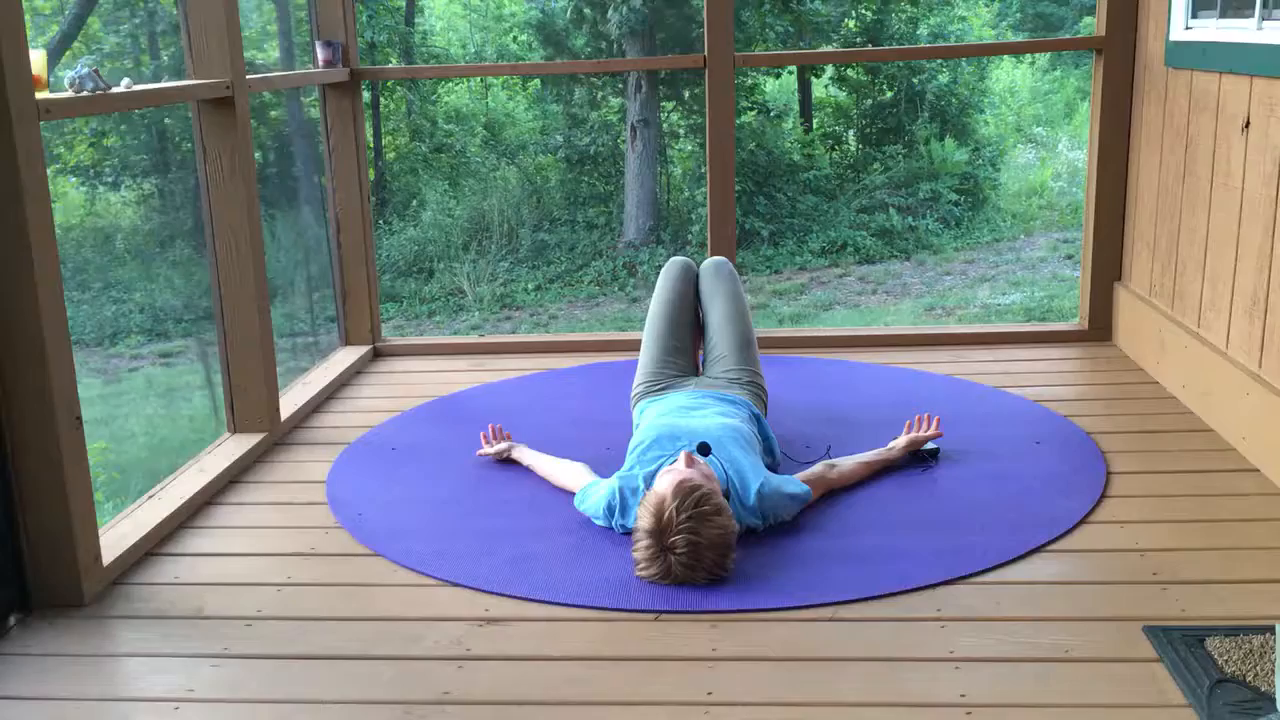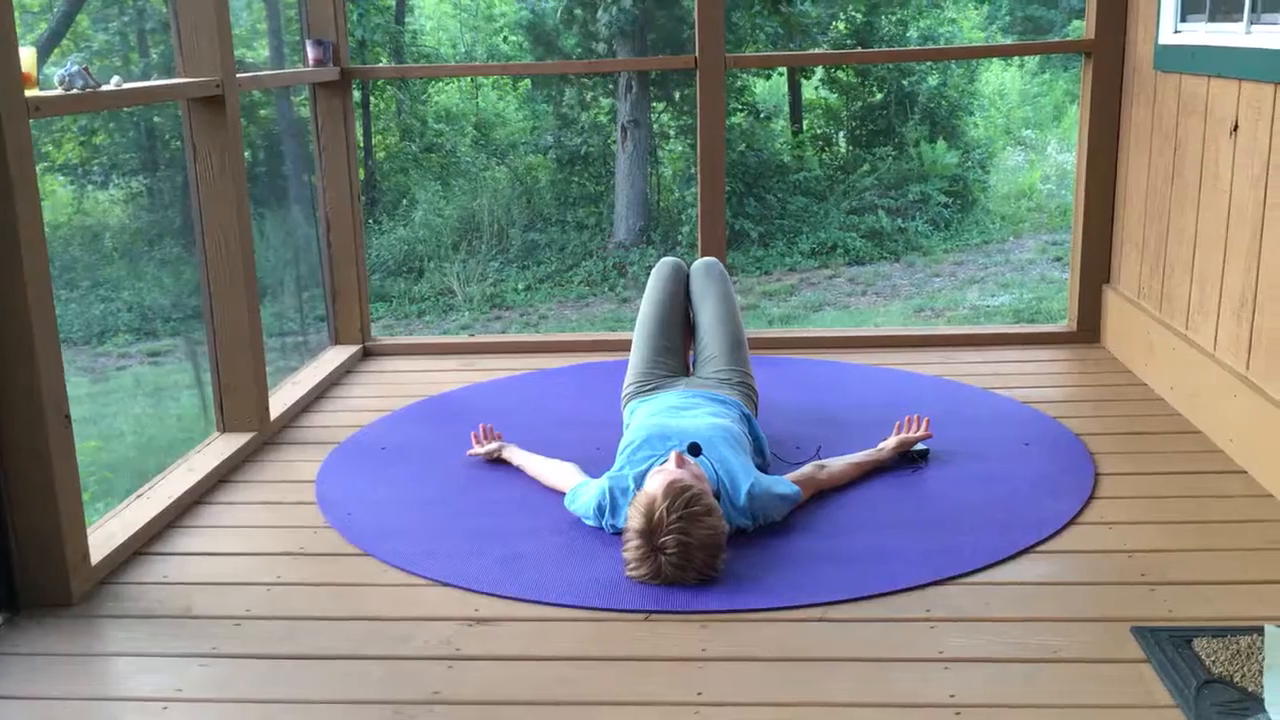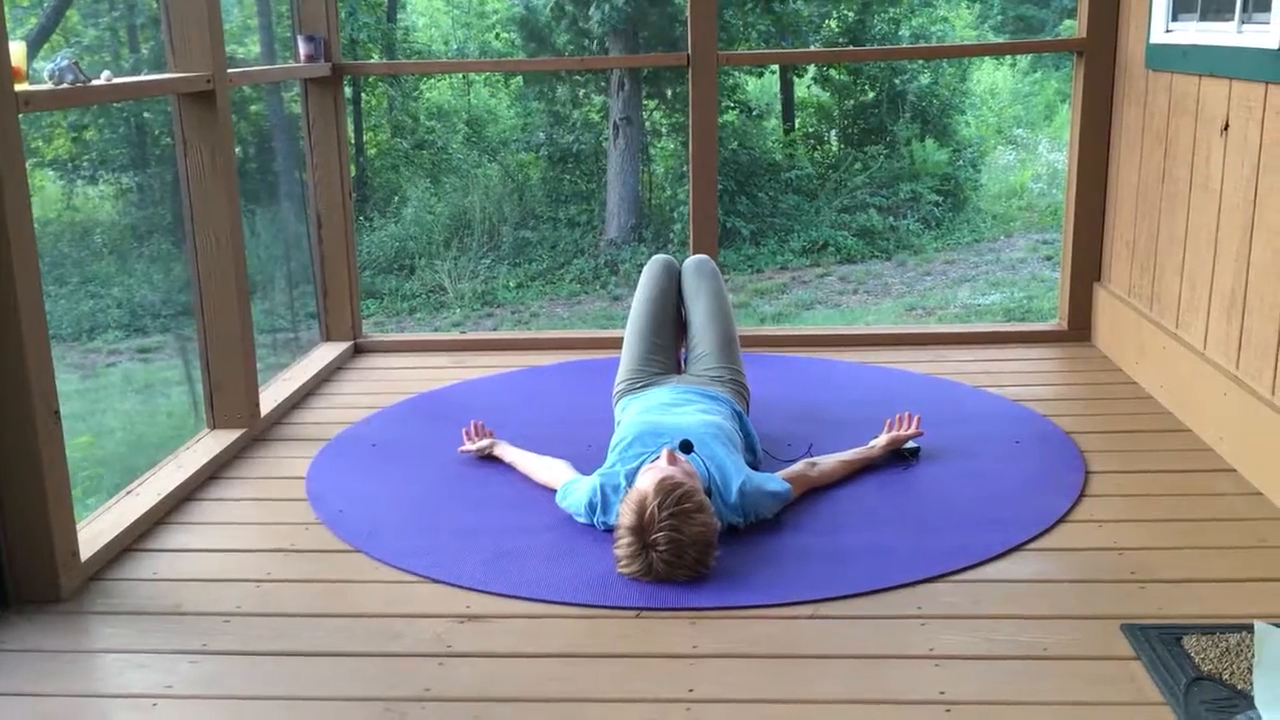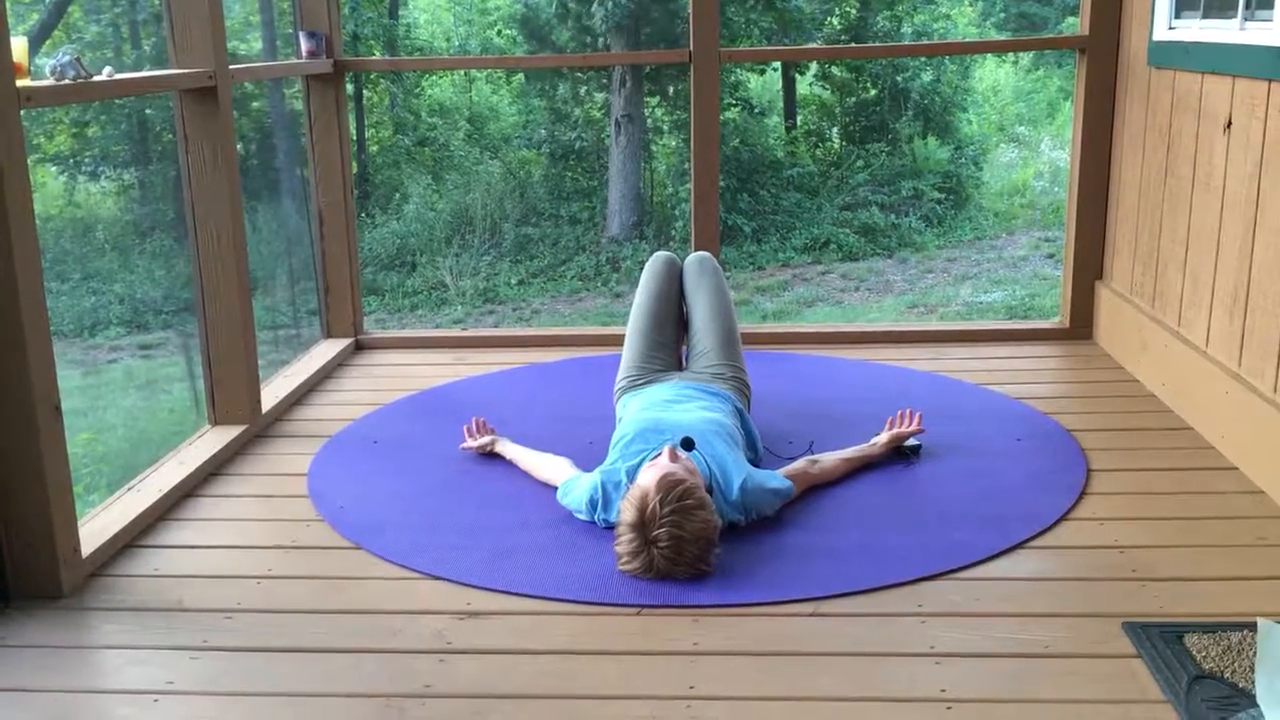
dt=0.5s
person 1, frame 1
left shoulder: (620, 504)
right shoulder: (759, 501)
left elbow: (574, 472)
right elbow: (828, 472)
left wrist: (512, 450)
right wrist: (900, 447)
left hip: (659, 398)
right hip: (736, 400)
left knee: (679, 267)
right knee: (717, 267)
person 1, frame 2
left shoulder: (610, 504)
right shoulder: (750, 500)
left elbow: (566, 474)
right elbow: (818, 474)
left wrist: (506, 450)
right wrist: (885, 451)
left hip: (650, 399)
right hip: (726, 400)
left knee: (670, 268)
right knee: (707, 268)
person 1, frame 3
left shoulder: (602, 501)
right shoulder: (740, 498)
left elbow: (558, 471)
right elbow: (807, 471)
left wrist: (497, 446)
right wrist: (876, 448)
left hip: (641, 396)
right hip: (717, 397)
left knee: (661, 266)
right knee: (699, 265)
person 1, frame 4
left shoulder: (603, 499)
right shoulder: (741, 495)
left elbow: (558, 468)
right elbow: (811, 468)
left wrist: (498, 443)
right wrist: (879, 444)
left hip: (642, 393)
right hip: (718, 394)
left knee: (664, 262)
right knee: (700, 262)
